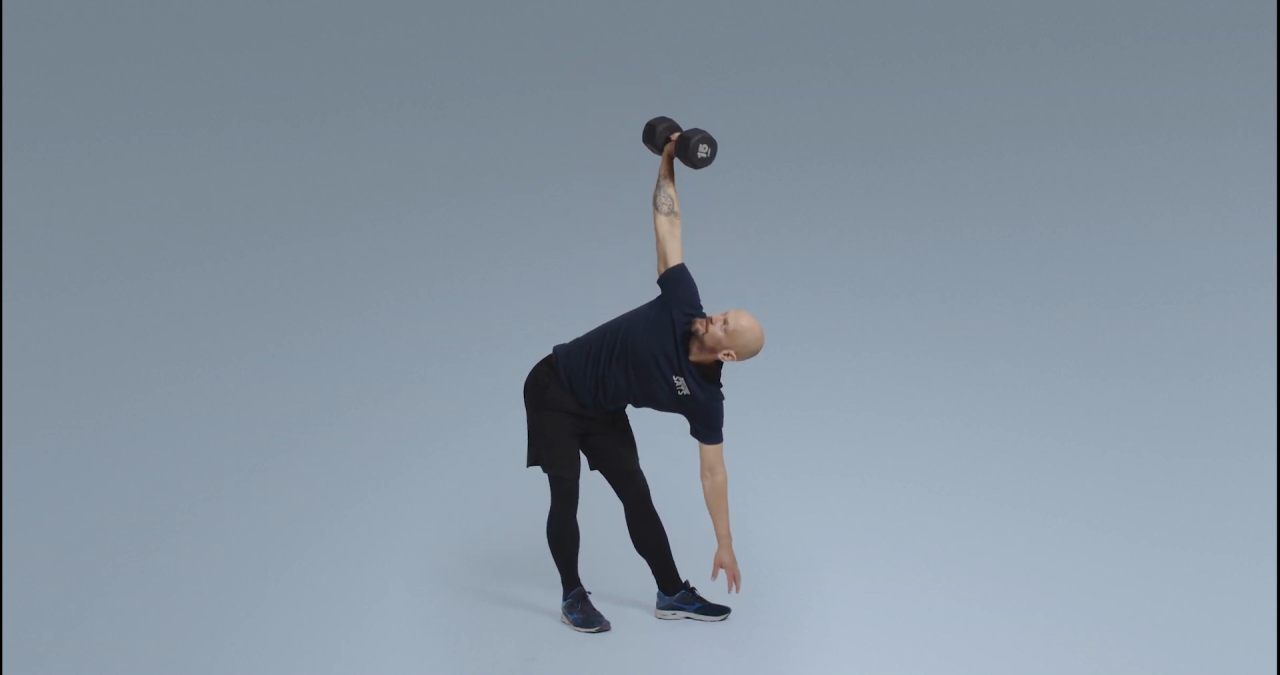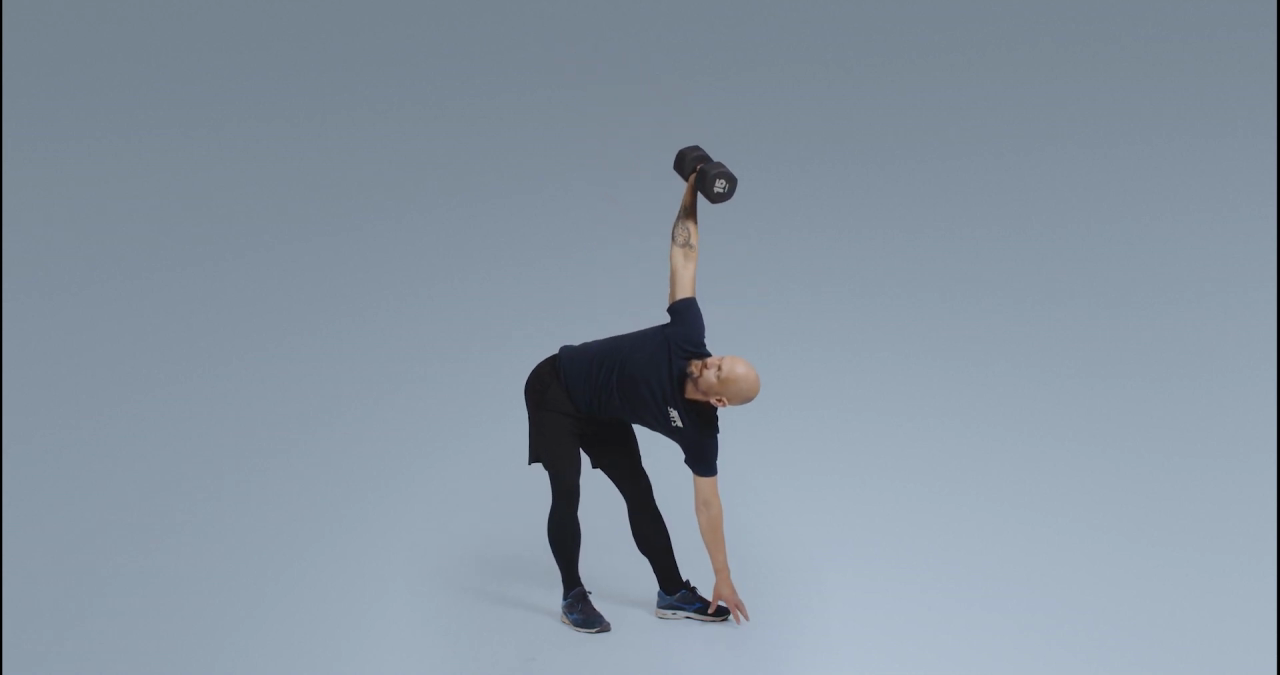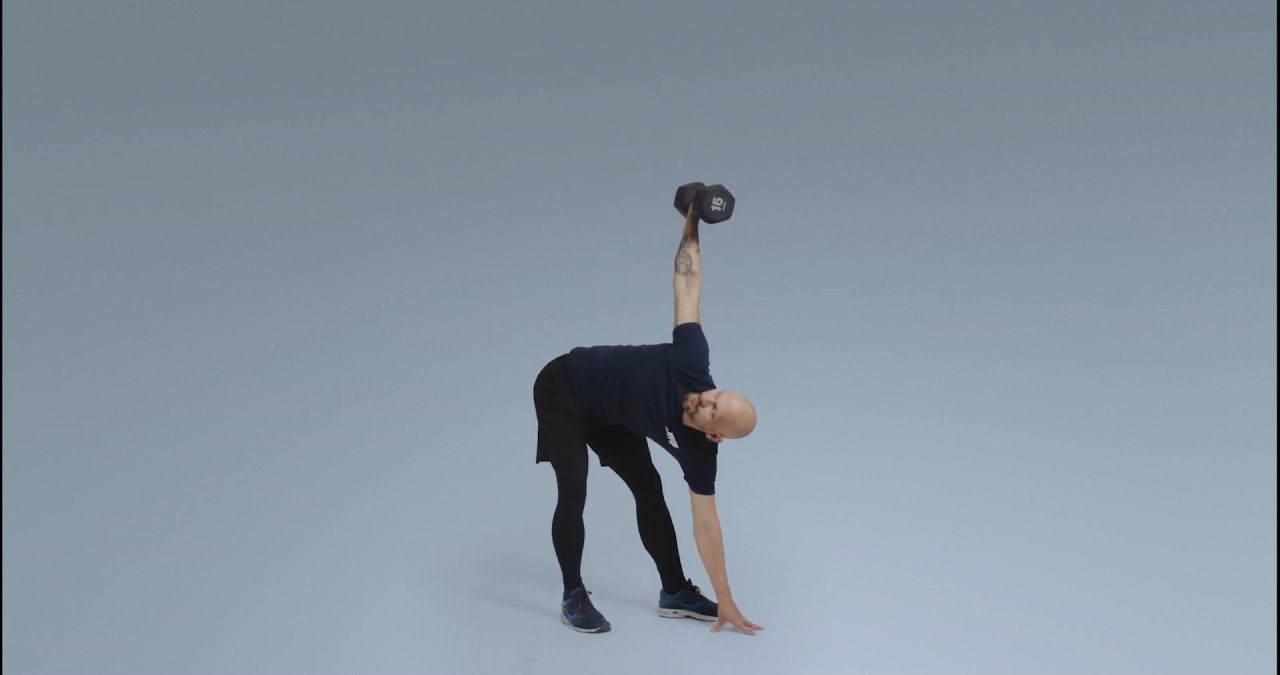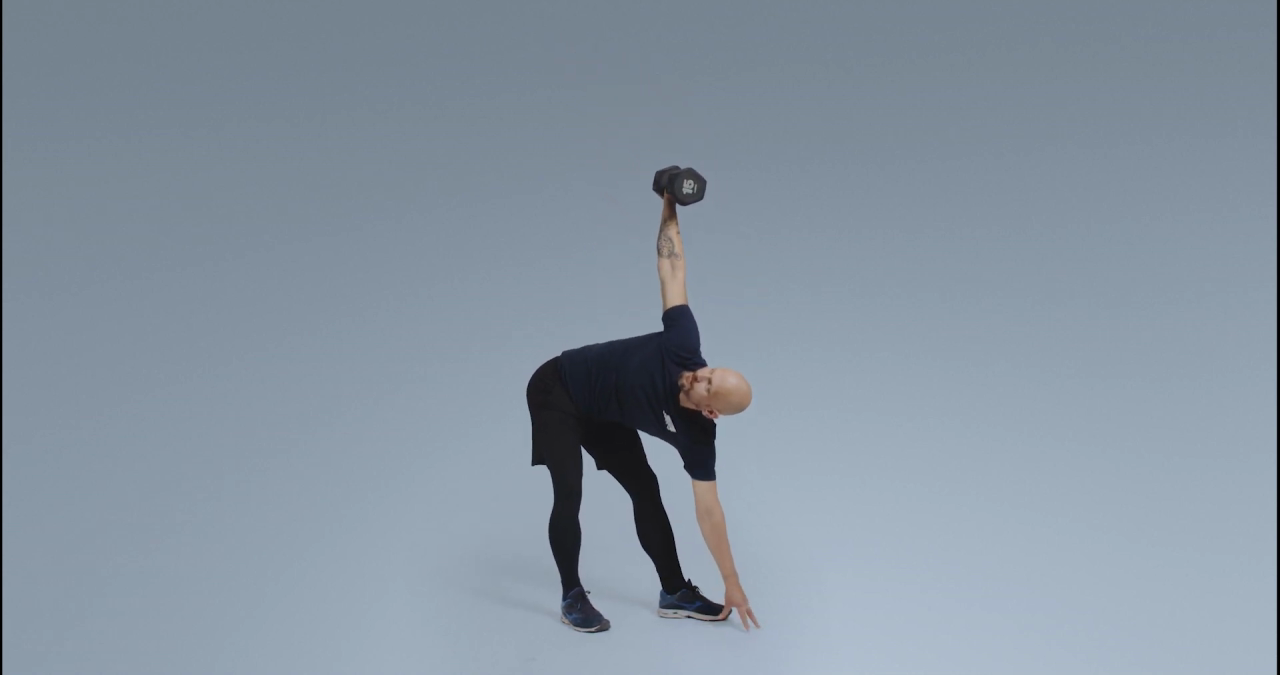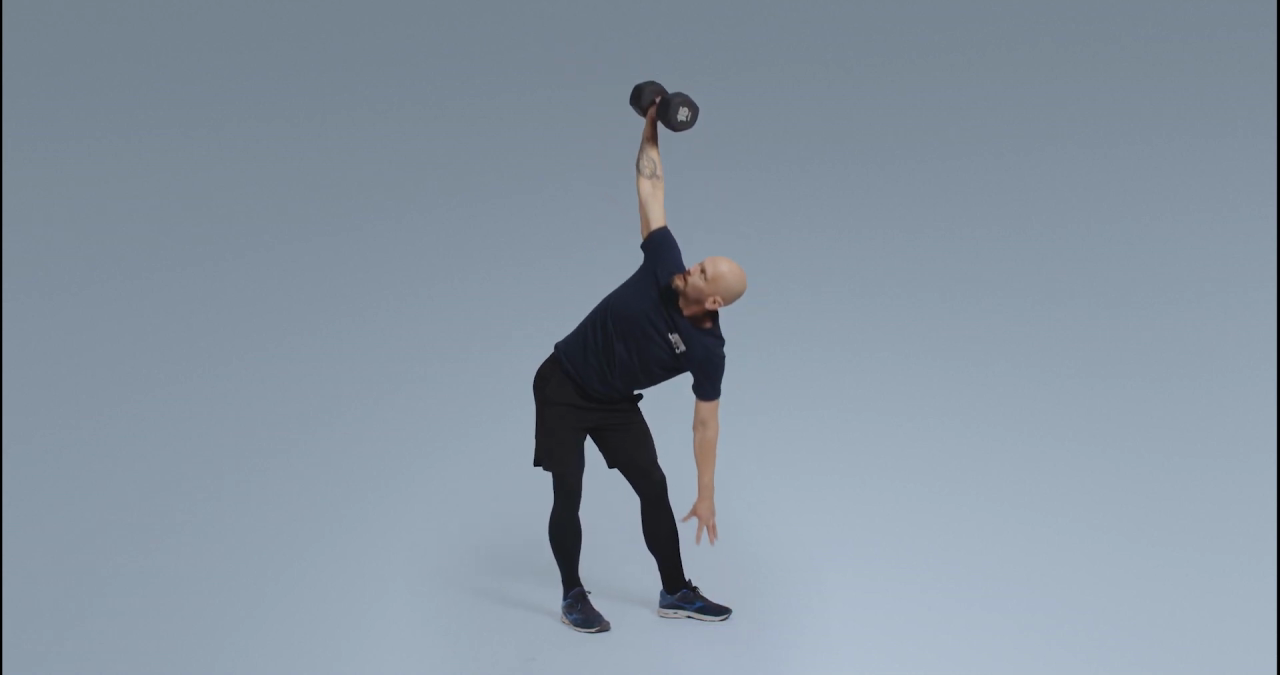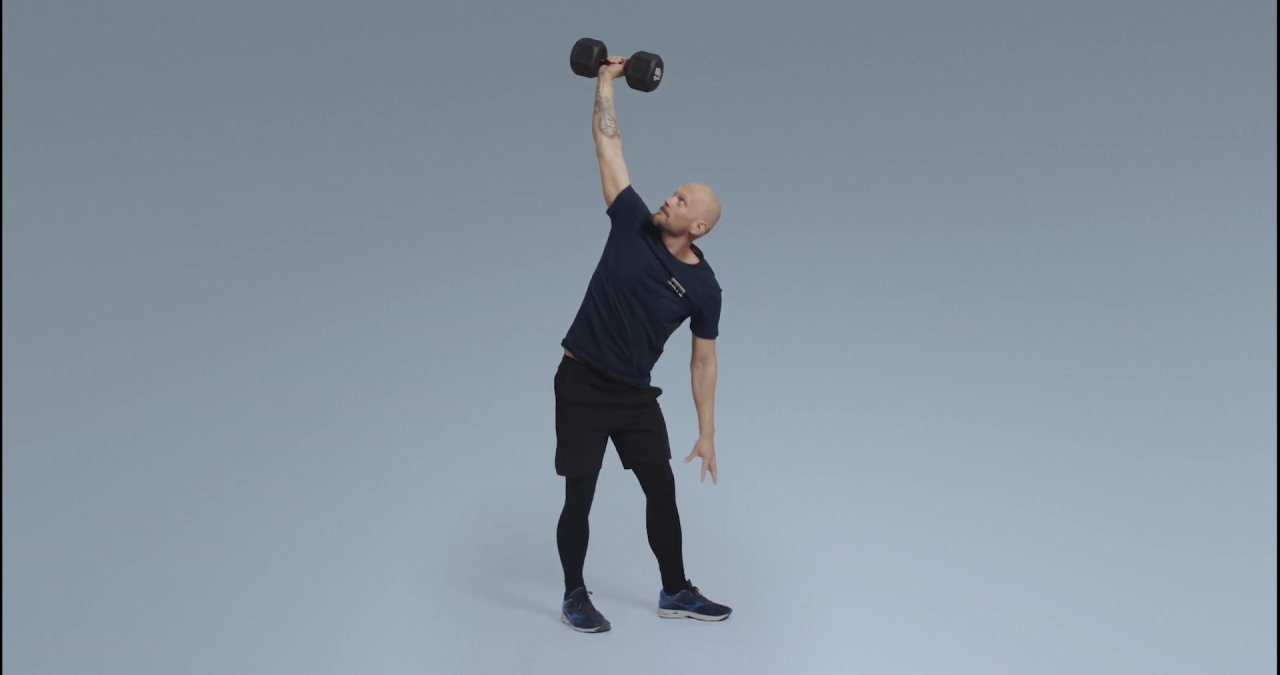
dt=0.5s
person 1, frame 1
left shoulder: (704, 397)
right shoulder: (682, 305)
left elbow: (712, 470)
right elbow: (668, 223)
left wrist: (724, 545)
right wrist: (666, 162)
left hip: (602, 410)
right hip: (554, 388)
left knee: (636, 493)
right knee: (566, 494)
left ankle: (672, 594)
right ankle: (573, 597)
person 1, frame 2
left shoulder: (699, 430)
right shoulder: (688, 340)
left elbow: (707, 502)
right elbow: (683, 255)
left wrist: (724, 580)
right wrist: (691, 194)
left hip: (601, 413)
right hip: (554, 388)
left knee: (639, 491)
right knee: (567, 491)
left ankle: (673, 593)
right ankle: (573, 597)
person 1, frame 3
left shoulder: (698, 451)
right shoulder: (692, 365)
left elbow: (705, 522)
right elbow: (687, 283)
left wrist: (725, 600)
right wrist: (692, 223)
left hip: (608, 413)
right hip: (563, 388)
left knee: (648, 487)
right knee: (574, 491)
left ankle: (675, 591)
right ankle: (573, 596)
person 1, frame 4
left shoulder: (696, 435)
right shoulder: (683, 348)
left elbow: (708, 510)
right elbow: (671, 266)
left wrist: (733, 585)
right wrist: (670, 207)
left hip: (602, 413)
right hip: (556, 390)
left knee: (646, 490)
right knee: (569, 492)
left ankle: (675, 592)
right ankle: (572, 597)
person 1, frame 5
left shoulder: (707, 350)
right shoulder: (664, 268)
left elbow: (705, 424)
right elbow: (650, 189)
left wrist: (705, 497)
right wrist: (651, 128)
left hip: (614, 401)
right hip: (562, 387)
left knee: (653, 487)
right knee: (568, 492)
left ankle: (675, 591)
right ankle: (573, 597)
person 1, frame 6
left shoulder: (702, 287)
right shoulder: (633, 225)
left elbow: (704, 360)
right elbow: (608, 146)
left wrist: (707, 432)
right wrist: (605, 82)
left hip: (635, 392)
right hip: (581, 383)
left knee: (662, 489)
right knee: (580, 495)
left ankle: (675, 592)
right ankle: (574, 596)
